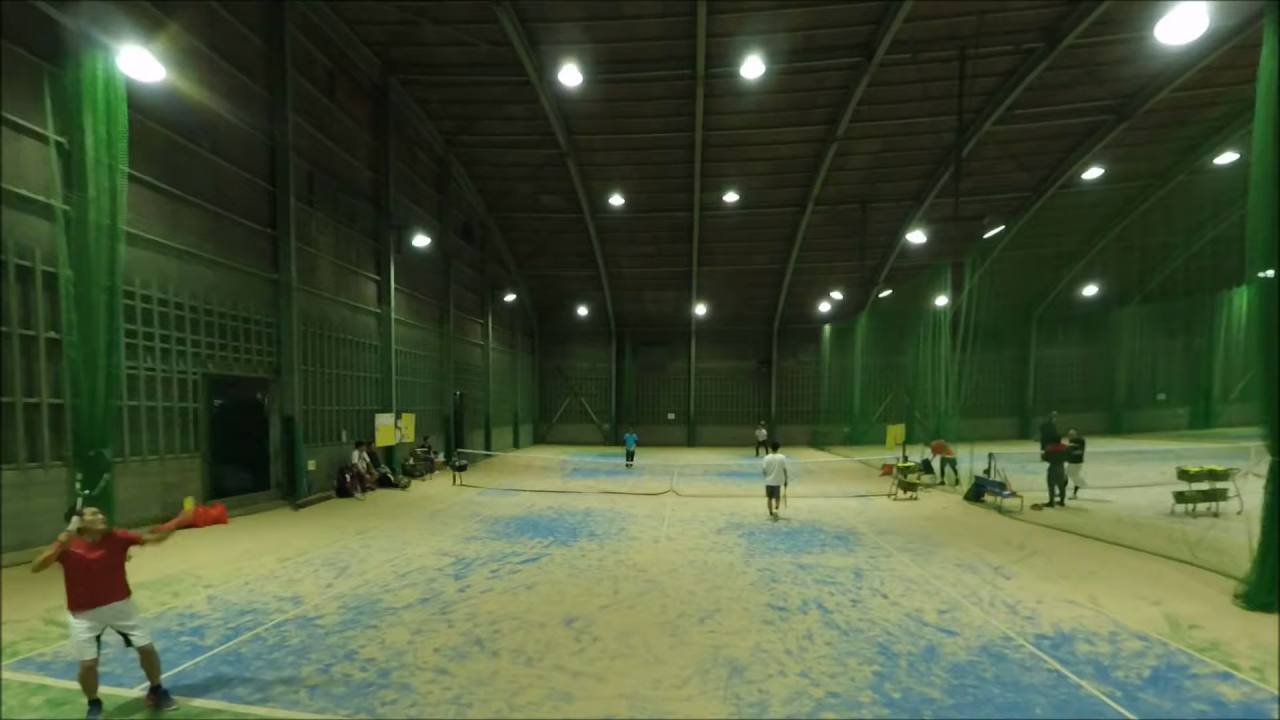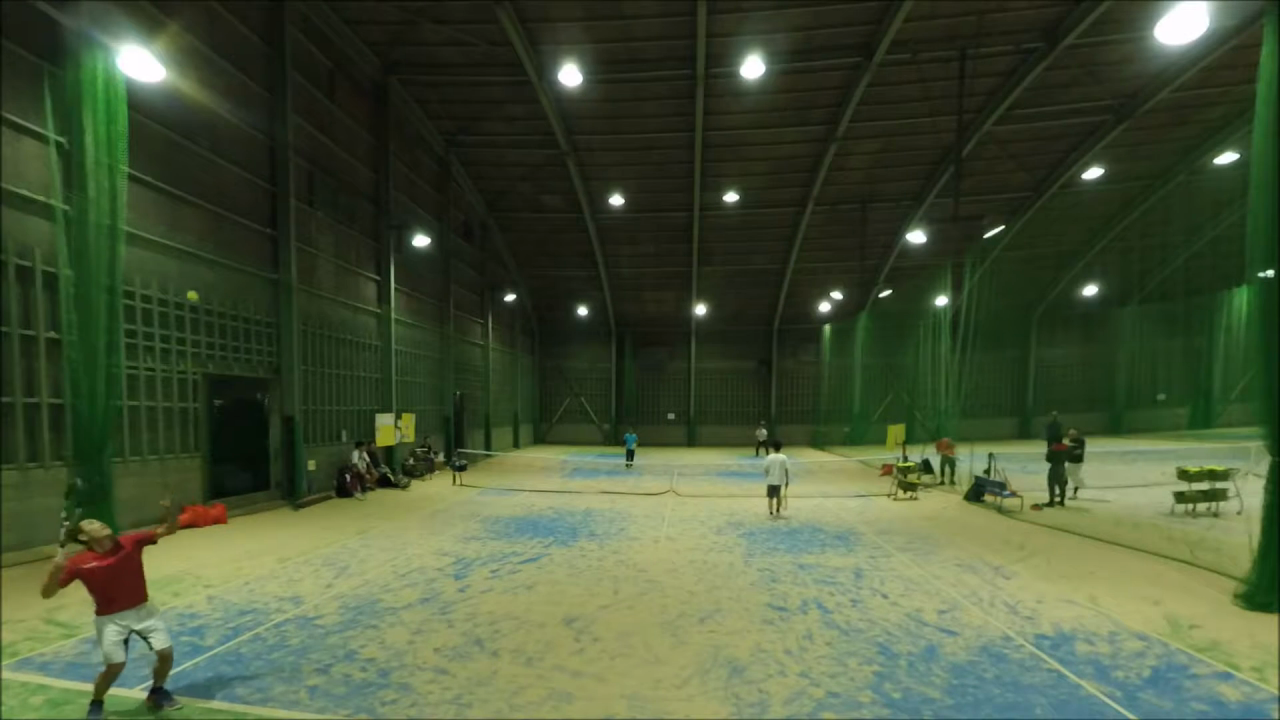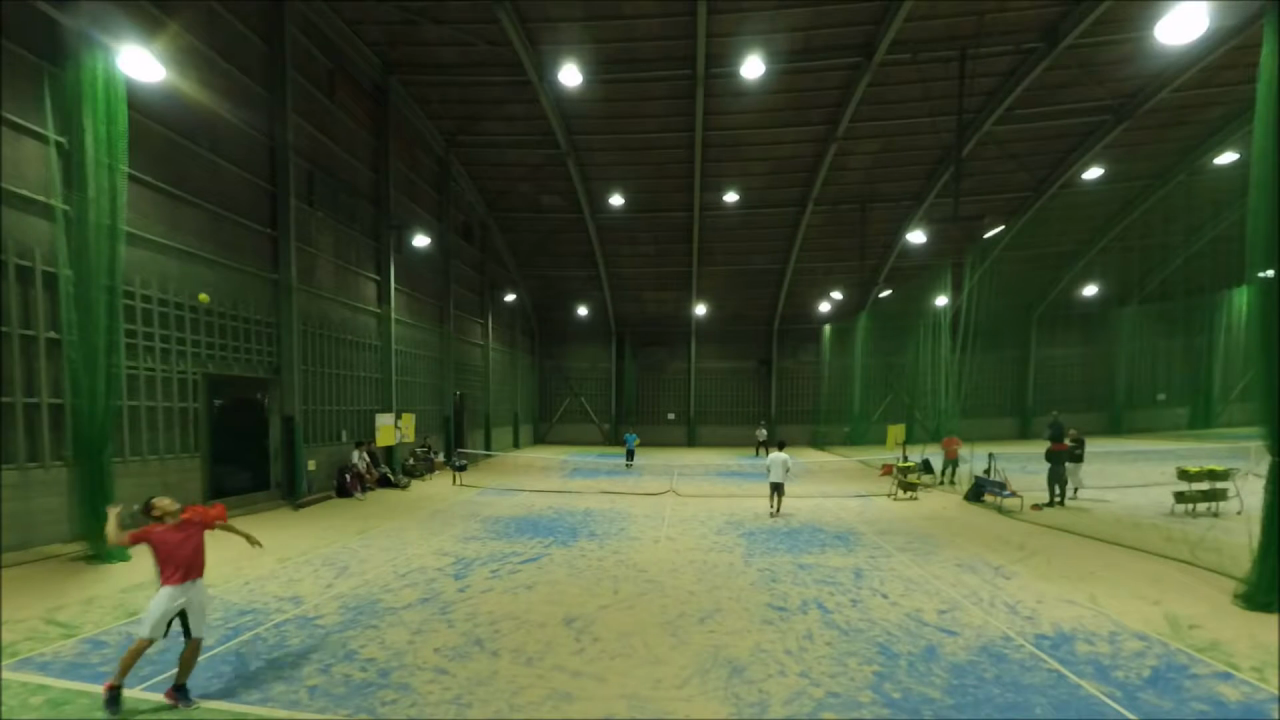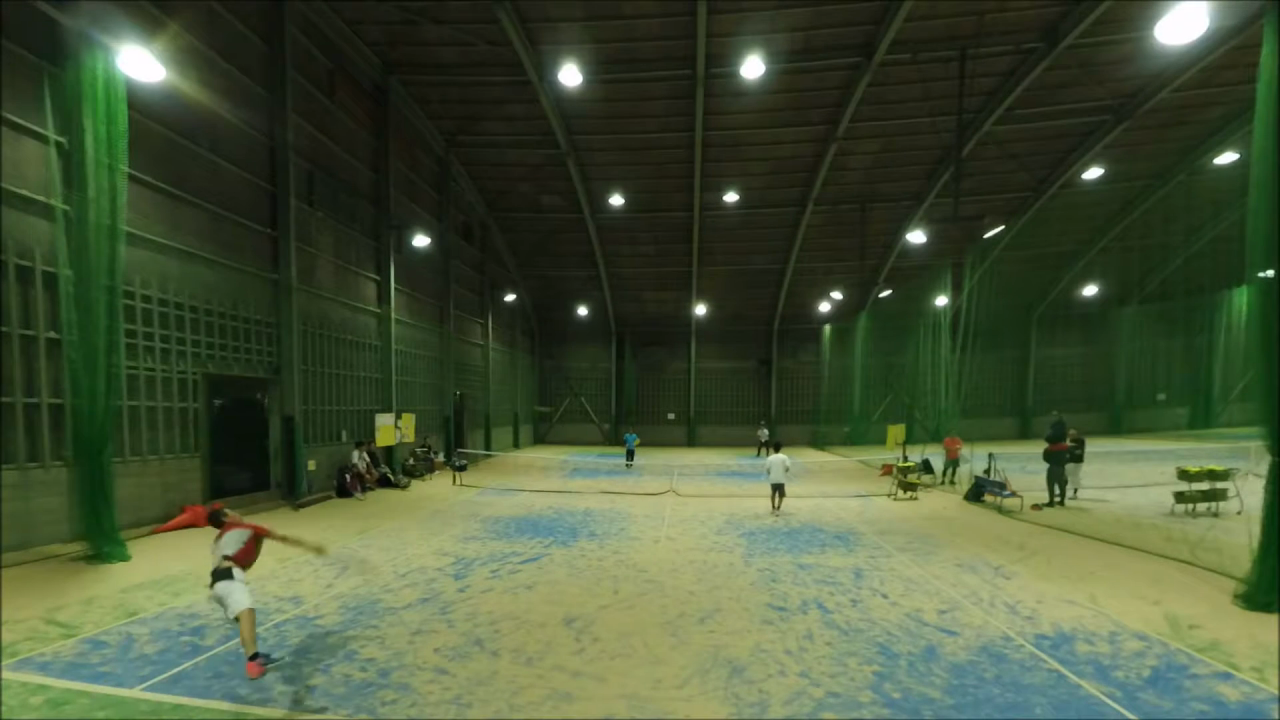
dt=0.4s
person 1, frame 1
left shoulder: (117, 537)
right shoulder: (66, 546)
left elbow: (153, 538)
right elbow: (36, 567)
left wrist: (178, 523)
right wrist: (57, 549)
left hip: (120, 605)
right hip: (84, 615)
left knee: (147, 648)
right knee: (88, 664)
left ankle: (156, 691)
person 1, frame 2
left shoulder: (130, 542)
right shoulder: (78, 563)
left elbow: (168, 530)
right elbow: (47, 594)
left wrist: (169, 511)
right wrist: (54, 573)
left hip: (142, 610)
right hip: (111, 618)
left knee: (166, 652)
right knee: (115, 666)
left ankle: (157, 692)
person 1, frame 3
left shoulder: (194, 520)
right shoulder: (152, 531)
left elbow: (221, 524)
right elbow: (114, 539)
left wrist: (247, 536)
right wrist: (113, 515)
left hip: (195, 589)
right hip: (170, 591)
left knee: (194, 643)
right knee: (144, 642)
left ankle: (178, 689)
right ankle: (114, 688)
person 1, frame 4
left shoulder: (220, 540)
right shoulder: (243, 529)
right elbow: (280, 537)
left wrist: (258, 541)
right wrist: (308, 545)
left hip: (219, 584)
right hip: (229, 578)
left knee: (245, 616)
right knee: (247, 613)
left ankle: (255, 659)
right ankle: (253, 659)
